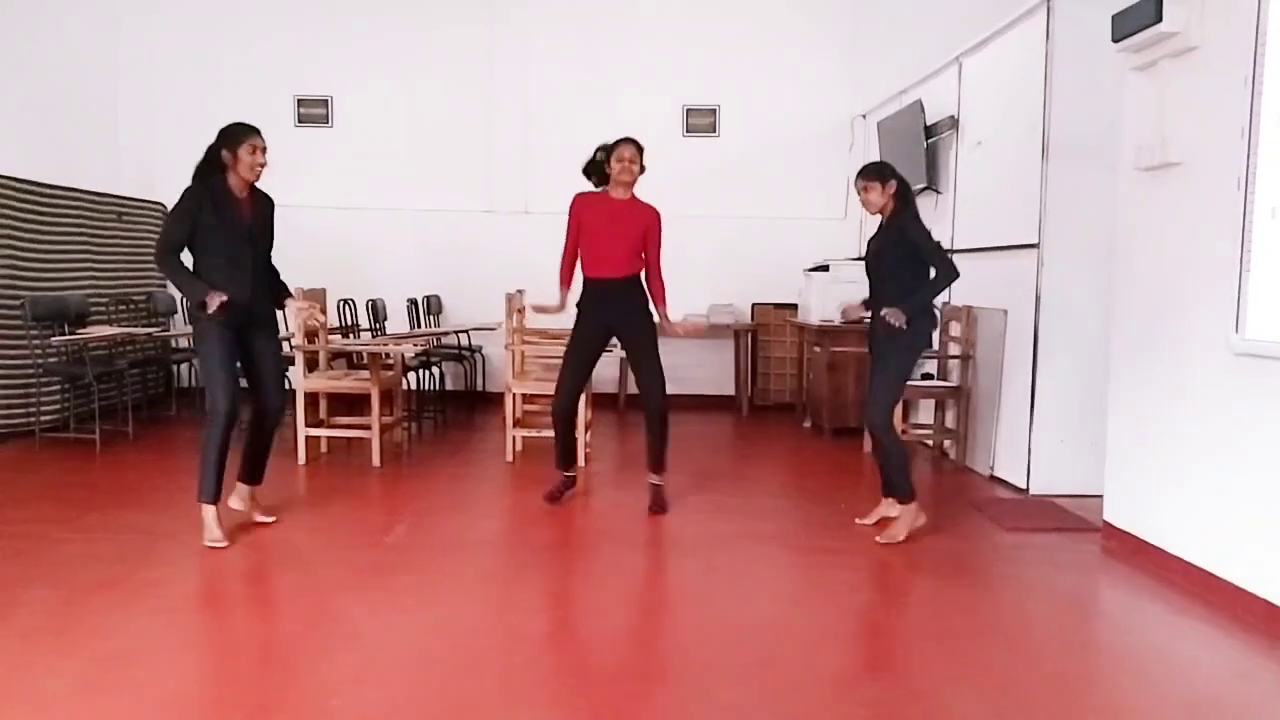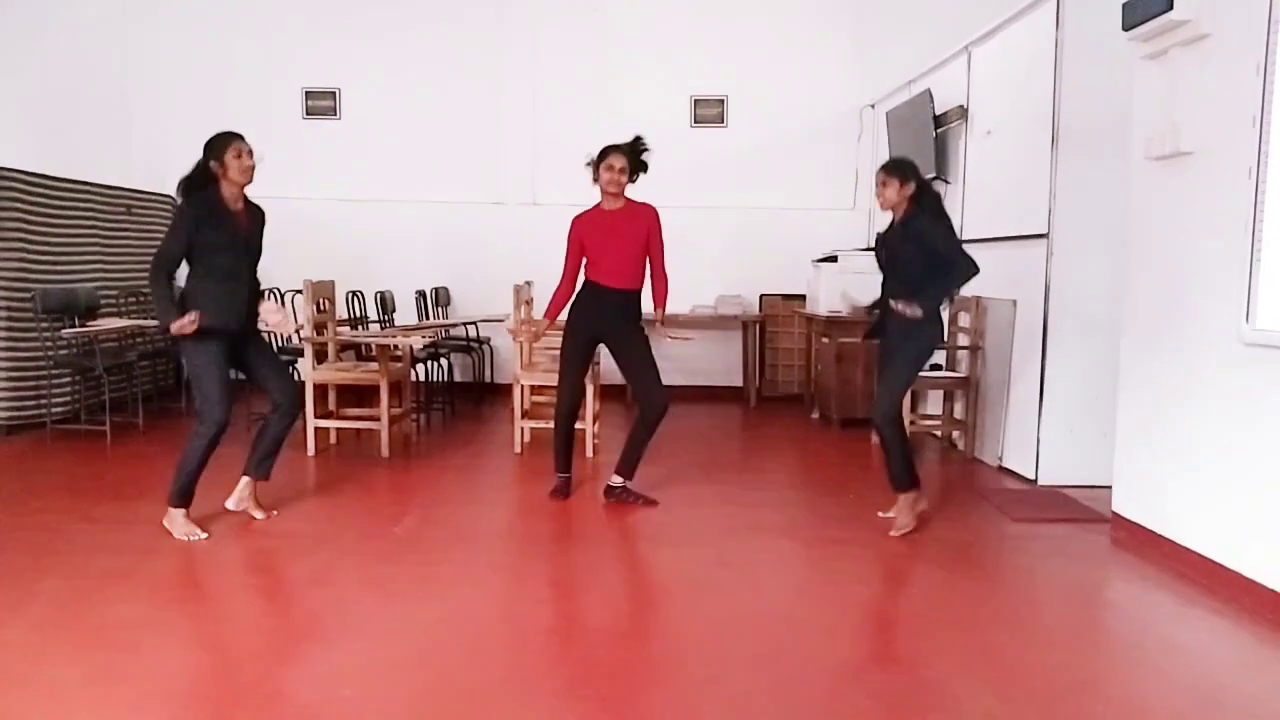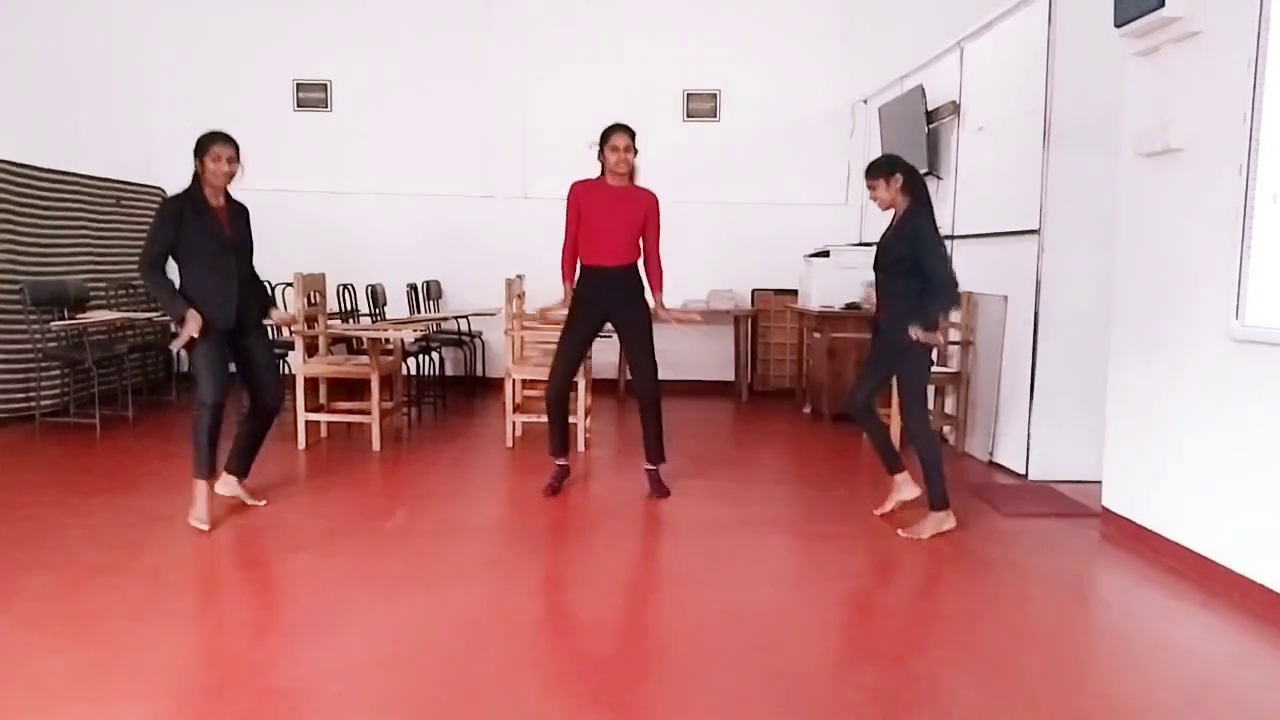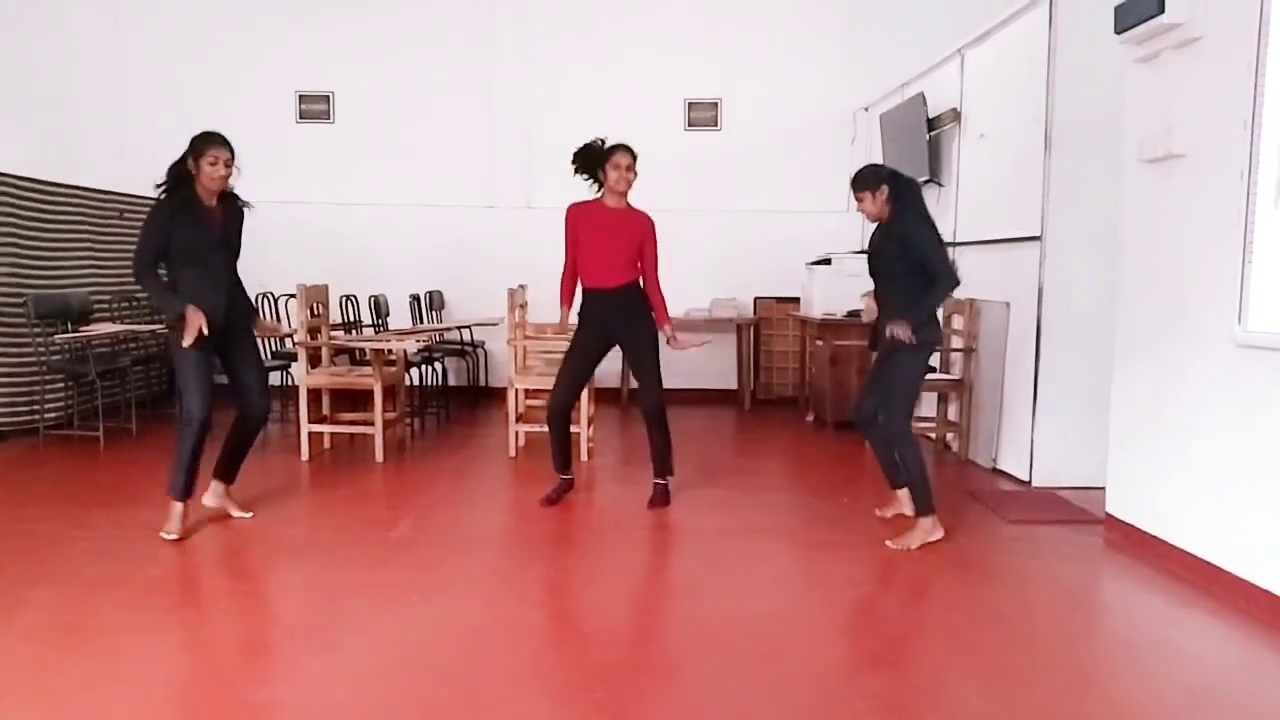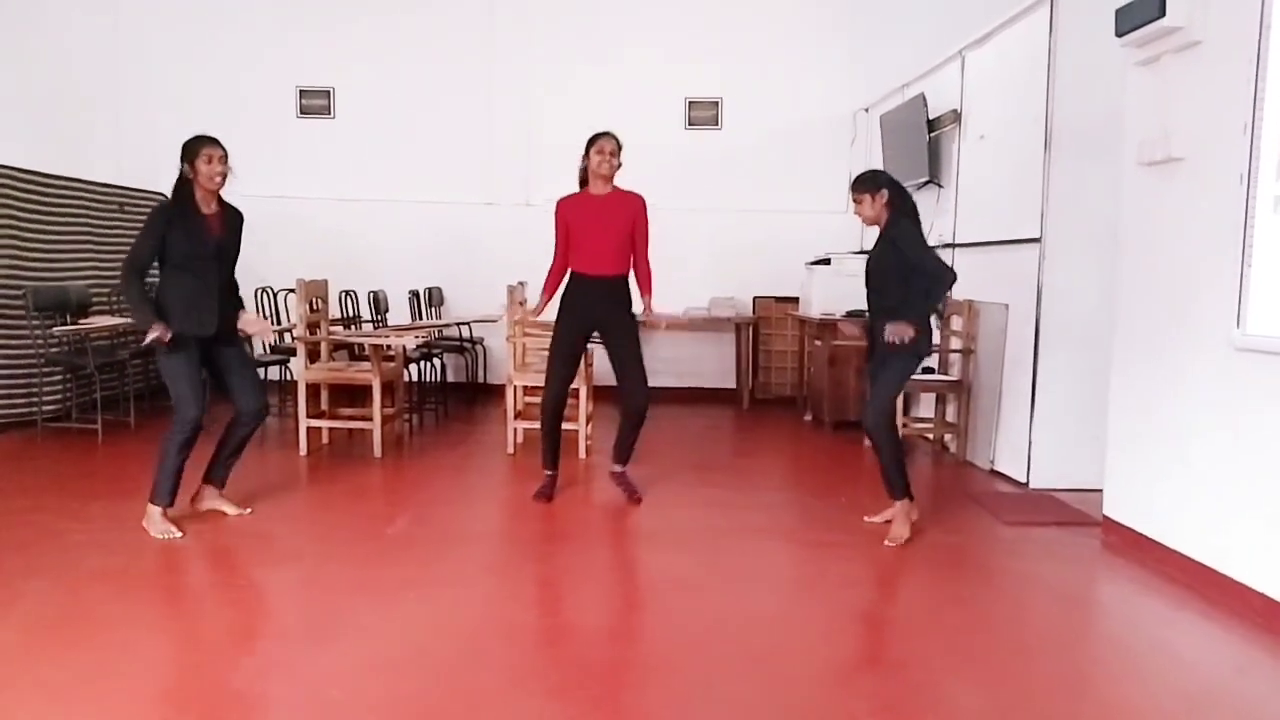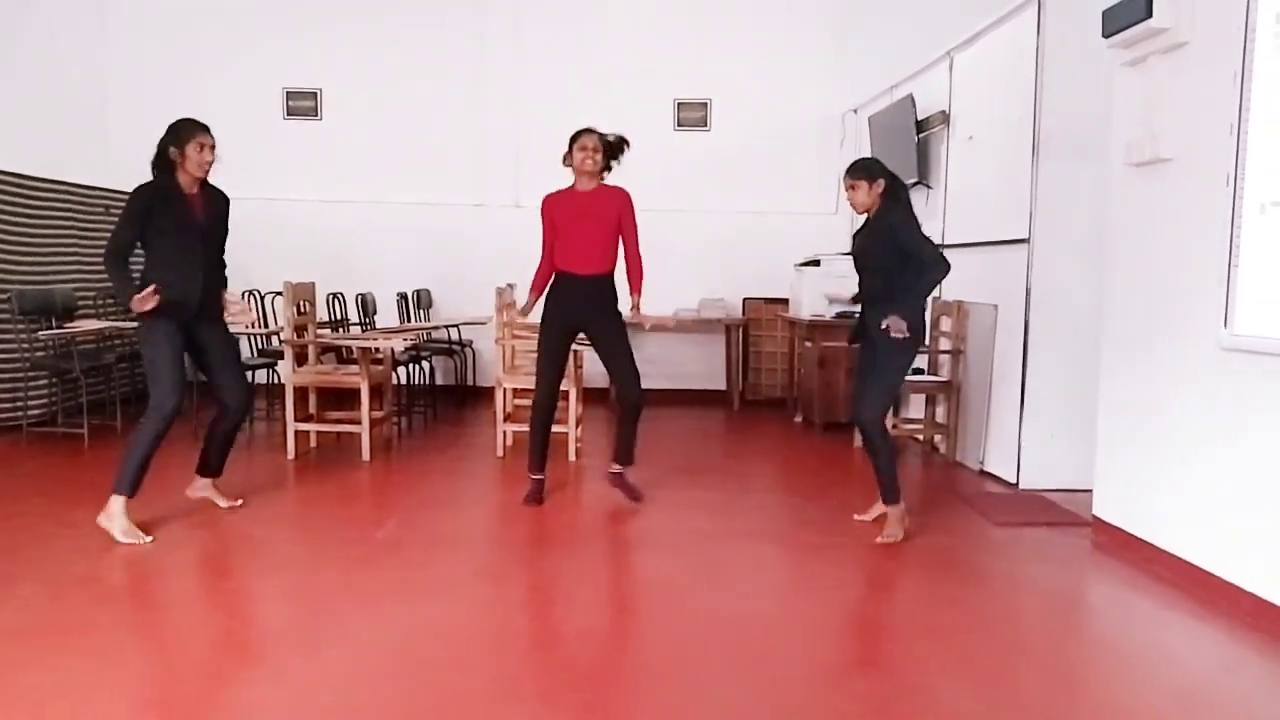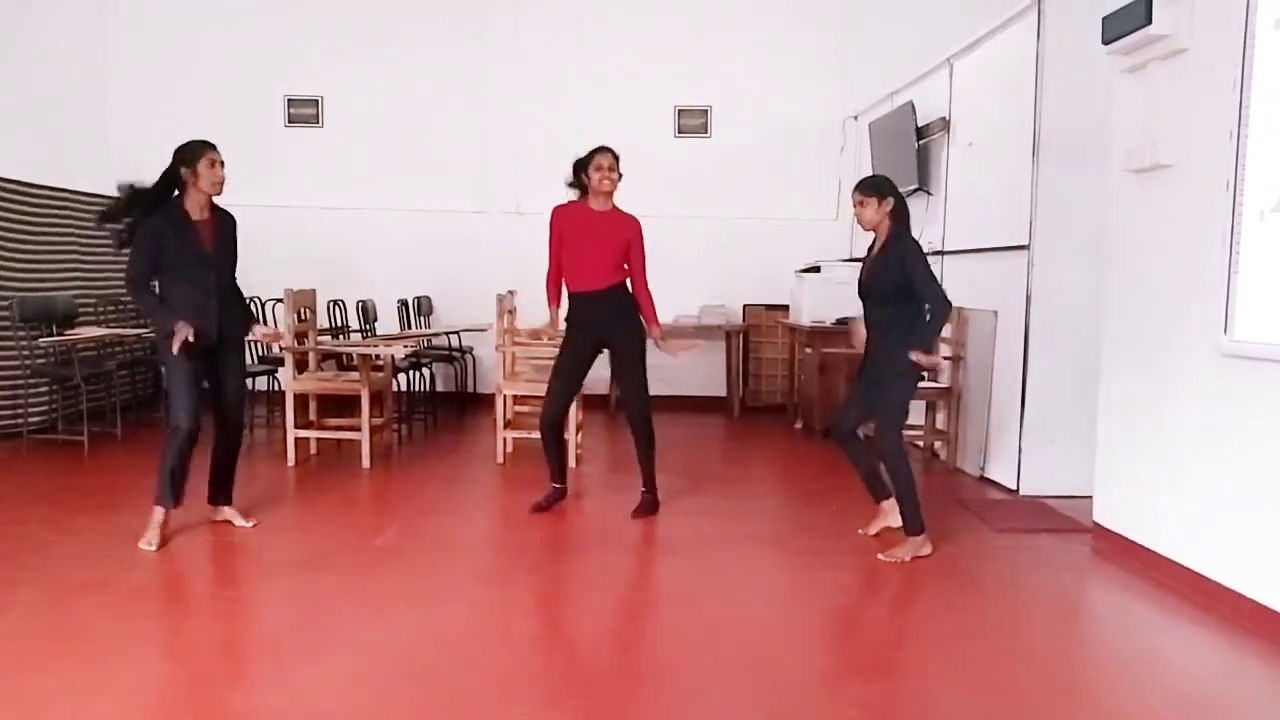
dt=0.5s
person 1, frame 1
left shoulder: (264, 204)
right shoulder: (199, 197)
right elbow: (166, 254)
left wrist: (287, 301)
right wrist: (202, 291)
left hip: (258, 316)
right hip: (216, 316)
left knee: (270, 404)
right knee: (223, 405)
left ankle: (244, 492)
right ankle: (209, 509)
person 1, frame 2
left shoulder: (255, 214)
right shoulder: (196, 209)
right elbow: (161, 269)
left wrist: (261, 305)
right wrist: (171, 316)
left hip: (242, 327)
right hip: (202, 329)
left knee: (288, 397)
right knee: (215, 414)
left ankle: (244, 490)
right ankle: (176, 509)
person 1, frame 3
left shoulder: (240, 212)
right shoulder: (177, 209)
right elbow: (150, 267)
left wrist: (269, 307)
right wrist: (183, 310)
left hip: (245, 318)
right hip: (205, 321)
left knee: (269, 399)
right knee: (211, 397)
left ankle: (232, 478)
right ankle: (202, 487)
person 1, frame 4
left shoulder: (234, 210)
right shoulder: (171, 210)
right elbow: (144, 270)
left wrist: (252, 314)
right wrist: (184, 308)
left hip: (234, 322)
right hip: (193, 325)
left knee: (256, 406)
right knee: (197, 411)
left ankle: (218, 490)
right ankle: (178, 503)
person 1, frame 5
left shoulder: (233, 218)
right shoulder: (168, 215)
right elbow: (132, 272)
left wrist: (240, 313)
right wrist: (151, 319)
left hip: (221, 330)
right hip: (178, 331)
left knee: (253, 406)
right knee: (190, 415)
left ankle: (210, 491)
right ankle: (156, 509)
person 1, frame 6
left shoulder: (218, 202)
right shoulder: (150, 197)
right elbow: (116, 254)
left wrist: (224, 295)
right wrist: (132, 295)
left hip: (205, 315)
right hip: (161, 314)
left knee: (237, 399)
right knee: (166, 403)
left ankle: (205, 481)
right ankle: (116, 507)
person 1, frame 7
left shoulder: (225, 222)
right shoulder: (159, 222)
right elbow: (137, 284)
left wrist: (249, 323)
right wrist: (171, 322)
left hip: (226, 335)
right hip: (182, 336)
left knee: (231, 419)
right knee: (185, 422)
left ankle: (221, 503)
right ankle: (159, 514)
person 2, frame 1
left shoulder: (906, 225)
right shoulder: (883, 231)
left elbow: (947, 270)
left wrist: (909, 312)
right wrist: (865, 307)
left hip: (905, 332)
right hip: (886, 333)
left knee: (878, 416)
right knee: (876, 418)
left ankle: (909, 506)
right ankle: (892, 500)
person 2, frame 2
left shoulder: (924, 224)
right shoulder: (892, 231)
left elbow: (964, 267)
left wrist: (922, 304)
right wrist: (874, 308)
left hip: (916, 331)
right hip: (894, 330)
left knee: (882, 411)
right knee: (889, 415)
left ankle: (908, 495)
right ankle: (909, 494)
person 2, frame 3
left shoulder: (918, 224)
right shoulder: (897, 223)
left elbow: (947, 284)
left wrist: (926, 324)
right wrist: (880, 295)
left hip: (912, 337)
right hip: (890, 332)
left knee: (915, 419)
right knee: (859, 401)
left ankle: (940, 512)
right ankle: (902, 481)
person 2, frame 4
left shoulder: (910, 226)
right shoulder: (884, 231)
left elbow: (946, 277)
left wrist: (912, 321)
right wrist: (878, 300)
left hip: (911, 342)
right hip: (894, 341)
left knee: (896, 425)
right knee: (867, 414)
left ankle: (928, 521)
right ankle: (904, 495)
person 2, frame 5
left shoulder: (901, 233)
right shoulder: (887, 237)
left elbow: (944, 277)
left wrist: (912, 322)
right wrist: (871, 331)
left hip: (904, 343)
right hip: (887, 342)
left knee: (873, 417)
right knee: (881, 421)
left ankle: (902, 504)
right ankle: (903, 503)
person 2, frame 6
left shoulder: (896, 220)
right shoulder: (867, 230)
left elbow: (938, 264)
left wrist: (904, 312)
right wrist: (853, 299)
left hip: (897, 334)
right hip: (874, 331)
left knee: (870, 414)
right knee: (864, 416)
left ankle: (895, 510)
right ankle: (889, 502)
person 2, frame 7
left shoulder: (905, 248)
right shoulder: (874, 251)
left elbow: (939, 304)
left wrist: (926, 349)
right wrist: (864, 327)
left hip: (901, 362)
right hip: (877, 358)
left knee: (888, 442)
right knee: (844, 427)
left ankle: (917, 537)
right ankle: (888, 505)
person 3, frame 1
left shoulder: (648, 215)
right shoulder: (583, 203)
left elbow: (652, 269)
right elbow: (570, 255)
left wrist: (663, 315)
right wrist: (562, 299)
left hip: (633, 305)
right hip: (593, 304)
left knee: (655, 398)
right knee: (565, 396)
left ankle: (656, 481)
right ankle: (566, 473)
person 3, frame 2
left shoulder: (647, 215)
right shoulder: (582, 222)
left elbow: (656, 271)
right elbow: (567, 274)
left wrist: (659, 316)
right wrist: (547, 318)
left hip: (626, 314)
right hip: (587, 310)
left knee: (655, 400)
right knee: (569, 401)
left ankle: (619, 481)
right ankle: (562, 474)
person 3, frame 3
left shoulder: (646, 200)
right shoulder: (580, 192)
left elbow: (651, 254)
right elbow: (570, 247)
left wrist: (658, 301)
right wrist: (567, 291)
left hip: (629, 292)
right hip: (589, 291)
left knee: (648, 385)
right knee: (557, 384)
left ankle: (653, 468)
right ankle: (561, 464)
person 3, frame 4
left shoulder: (642, 222)
right shoulder: (577, 214)
left elbow: (650, 278)
right elbow: (570, 268)
left wrist: (666, 326)
right wrist: (564, 313)
left hip: (633, 312)
right hip: (593, 313)
left knee: (652, 402)
right knee: (558, 404)
left ankle: (661, 480)
right ankle: (565, 477)
person 3, frame 5
left shoulder: (633, 204)
right shoulder: (566, 206)
left elbow: (641, 260)
right elbow: (560, 261)
left wrist: (647, 305)
right wrist: (542, 302)
left hip: (617, 301)
right hip: (577, 299)
left knee: (637, 397)
right knee: (554, 394)
left ankle: (619, 469)
right ankle: (550, 474)
person 3, frame 6
left shoulder: (619, 198)
right shoulder: (553, 203)
left elbow: (633, 255)
right elbow: (548, 259)
left wrist: (637, 301)
right wrist: (530, 300)
left hip: (603, 299)
right hip: (563, 299)
left knee: (631, 392)
right knee: (545, 396)
left ankle: (618, 468)
right ankle: (537, 477)
person 3, frame 7
left shoulder: (630, 225)
right shoulder: (562, 216)
left elbow: (639, 279)
right elbow: (555, 270)
left wrist: (653, 327)
right wrist: (553, 315)
left hip: (620, 315)
right hip: (581, 318)
left knee: (637, 409)
right knee: (552, 412)
left ankle: (649, 491)
right ankle: (558, 485)
